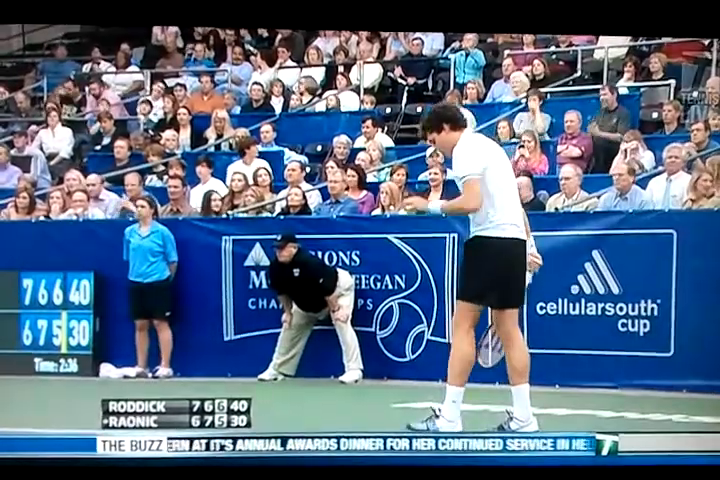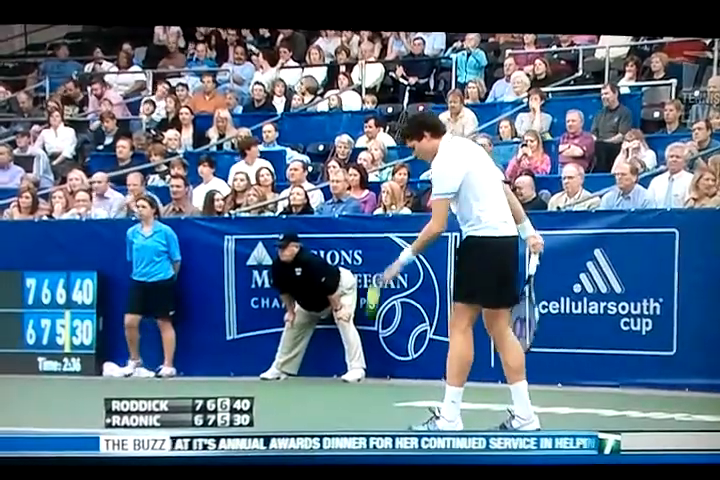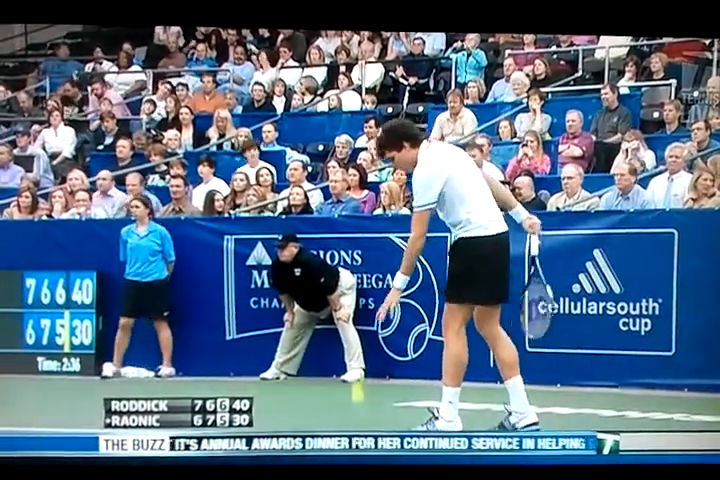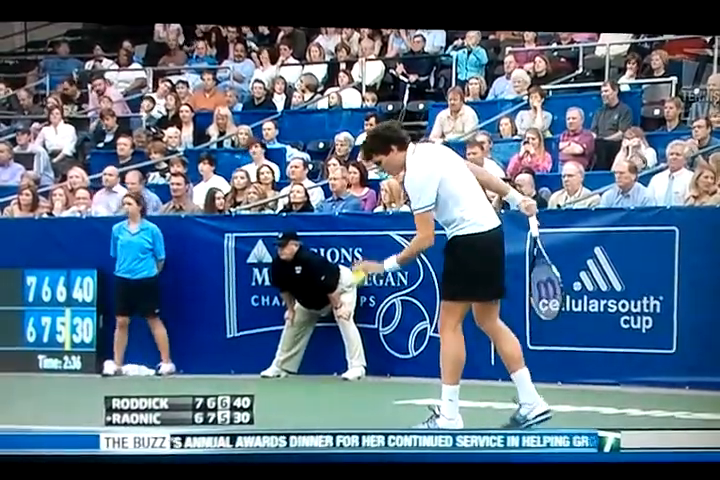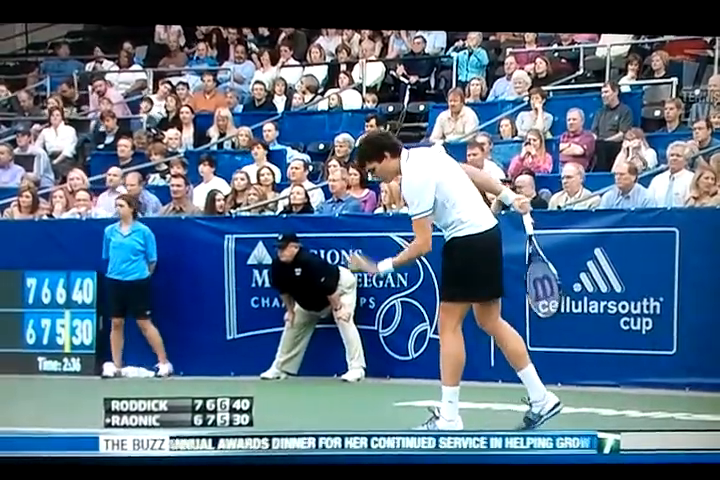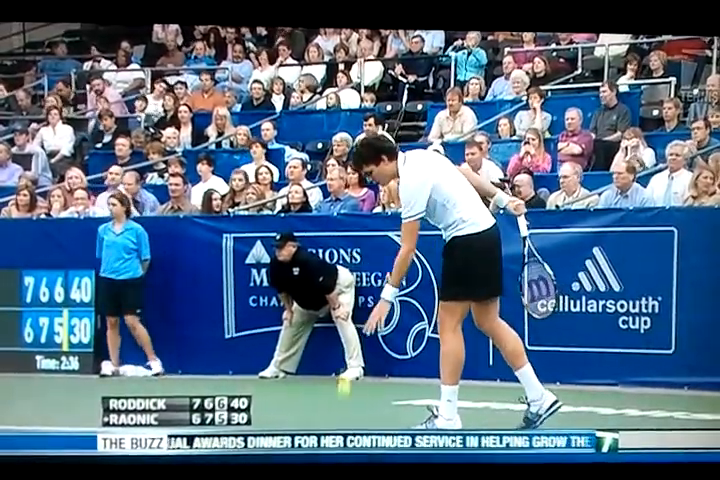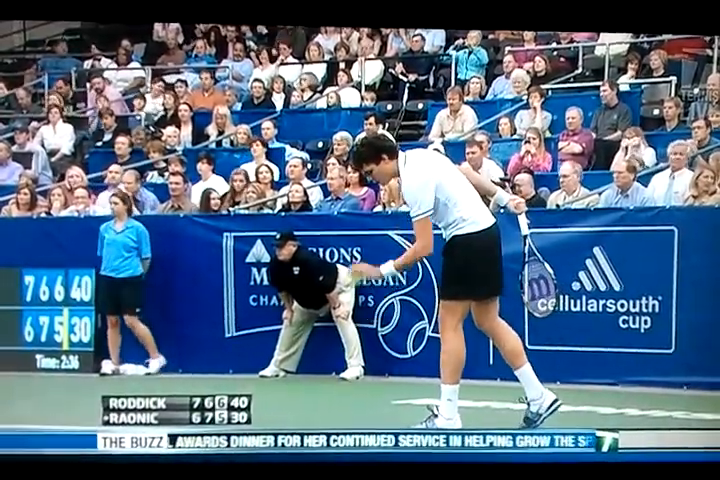
dt=0.2s
person 1, frame 1
left shoulder: (465, 151)
right shoulder: (486, 145)
left elbow: (472, 203)
left wrist: (432, 205)
right wrist: (528, 244)
left hip: (489, 241)
right hip: (512, 240)
left knee: (462, 325)
right knee: (508, 330)
left ankle: (449, 418)
right ankle: (523, 419)
person 1, frame 2
left shoulder: (445, 161)
right shoulder: (467, 147)
left elbow: (437, 224)
right elbow: (504, 190)
left wrist: (406, 257)
right wrist: (527, 230)
left hip: (483, 242)
right hip: (505, 238)
left knee: (460, 326)
right knee: (500, 328)
left ankle: (449, 417)
right ankle: (523, 415)
person 1, frame 3
left shoulder: (425, 171)
right shoulder: (445, 150)
left elbow: (417, 238)
right elbow: (491, 183)
left wrist: (398, 285)
right wrist: (522, 215)
left hip: (474, 243)
right hip: (495, 236)
left knee: (453, 326)
right knee: (488, 326)
left ankle: (448, 419)
right ankle: (522, 412)
person 1, frame 4
left shoulder: (417, 173)
right shoulder: (431, 150)
left elbow: (425, 239)
right elbow: (479, 173)
left wrist: (387, 265)
right wrist: (516, 198)
left hip: (468, 240)
right hip: (488, 232)
left knee: (449, 324)
right knee: (489, 322)
left ankle: (448, 417)
right ankle: (531, 403)
person 1, frame 5
left shoulder: (414, 179)
right shoulder: (425, 153)
left elbow: (422, 245)
right elbow: (473, 172)
left wrist: (382, 267)
right wrist: (509, 197)
left hip: (467, 241)
right hip: (486, 232)
left knee: (449, 326)
right knee: (491, 322)
left ankle: (448, 417)
right ankle: (540, 398)
person 1, frame 6
left shoulder: (411, 182)
right shoulder: (420, 156)
left elbow: (408, 249)
right elbow: (467, 174)
left wrist: (386, 298)
right wrist: (503, 199)
left hip: (468, 240)
right hip: (485, 232)
left knee: (448, 325)
right knee: (489, 322)
left ankle: (447, 416)
right ankle: (538, 397)
person 1, frame 7
left shoulder: (414, 182)
right shoulder: (420, 156)
left elbow: (424, 247)
right elbow: (466, 172)
left wrist: (382, 271)
right wrist: (502, 197)
left hip: (468, 239)
right hip: (484, 232)
left knee: (450, 324)
right knee: (488, 321)
left ankle: (447, 417)
right ankle: (538, 397)
person 2, frame 1
left shoulder: (162, 232)
right shoulder: (129, 232)
left elbow: (173, 260)
right elbow: (128, 258)
left wrist: (165, 277)
right wrist: (138, 273)
left hip: (159, 283)
right hip: (136, 283)
left knee: (161, 324)
right knee: (140, 326)
left ankle: (165, 366)
right ankle: (142, 367)
person 2, frame 2
left shoulder: (166, 231)
right shoulder: (131, 233)
left elbow: (176, 258)
right elbow: (131, 259)
left wrist: (168, 274)
right wrist: (140, 272)
left hip: (162, 283)
right hip: (139, 282)
left knee: (164, 324)
right knee: (129, 322)
left ankle: (168, 366)
right ankle: (134, 360)
person 2, frame 3
left shoulder: (160, 232)
right shoulder: (125, 232)
left elbow: (170, 259)
right elbow: (125, 258)
left wrist: (162, 275)
right wrist: (134, 271)
left hip: (156, 284)
right hip: (132, 283)
left knee: (161, 324)
right knee: (124, 324)
left ankle: (167, 366)
right ankle: (116, 366)
person 2, frame 4
left shoulder: (152, 229)
right shoulder: (117, 229)
left elbow: (160, 258)
right elbow: (115, 255)
right wrist: (124, 268)
left hip: (146, 281)
right hip: (122, 280)
left knee: (154, 322)
right knee: (121, 322)
left ankle: (167, 362)
right ankle: (117, 364)
person 2, frame 5
left shoulder: (144, 231)
right shoulder: (109, 231)
left elbow: (152, 260)
right elbow: (107, 256)
right wrist: (116, 271)
left hip: (138, 282)
right hip: (114, 282)
left knee: (144, 324)
right knee: (116, 324)
left ankle: (164, 362)
right ankle: (116, 366)
person 2, frame 6
left shoulder: (137, 230)
right shoulder: (103, 230)
left elbow: (145, 258)
right elbow: (101, 256)
left wrist: (136, 274)
right wrist: (110, 269)
left hip: (130, 281)
right hip: (107, 280)
left knee: (132, 322)
right knee: (112, 323)
left ankle: (153, 359)
right ankle: (114, 364)
person 2, frame 7
left shoulder: (138, 228)
right shoulder: (104, 228)
left elbow: (146, 257)
right elbow: (102, 254)
left wrist: (137, 273)
right wrist: (110, 268)
left hip: (130, 279)
right hip: (108, 279)
left knee: (132, 321)
right knee: (112, 322)
left ankle: (156, 357)
right ankle: (114, 363)
person 3, frame 1
left shoulder: (308, 262)
right shoulder: (275, 267)
left elbow: (326, 288)
right elbow: (282, 291)
left wrist: (335, 310)
right wrist: (288, 311)
right hip: (307, 303)
left knee: (342, 323)
right knee: (290, 327)
left ankle: (354, 370)
right ankle: (277, 369)
person 3, frame 2
left shoulder: (310, 261)
right shoulder: (278, 266)
left elbow: (329, 287)
right elbow: (284, 290)
left wrist: (338, 308)
right wrist: (290, 311)
right hip: (310, 301)
left knee: (344, 323)
right knee: (293, 326)
left ankle: (356, 369)
right ankle: (280, 368)
person 3, frame 3
left shoulder: (309, 262)
right shoulder: (277, 266)
left elbow: (328, 287)
right elbow: (283, 290)
left wrist: (337, 309)
right wrist: (290, 311)
right hip: (309, 301)
left knee: (344, 322)
right knee: (292, 326)
left ankle: (356, 369)
right ankle: (280, 368)
person 3, frame 4
left shoulder: (309, 260)
right shoulder: (278, 264)
left elbow: (328, 286)
right elbow: (284, 288)
left wrist: (338, 306)
right wrist: (290, 309)
right hip: (310, 299)
left knee: (345, 320)
right knee: (293, 324)
left ankle: (357, 367)
right ankle: (281, 366)
person 3, frame 5
left shoulder: (309, 261)
right shoulder: (277, 266)
left elbow: (328, 288)
right elbow: (284, 290)
left wrist: (337, 308)
right wrist: (290, 310)
right hip: (309, 301)
left knee: (344, 321)
right knee: (293, 325)
left ankle: (356, 368)
right ankle: (280, 368)
person 3, frame 6
left shoulder: (307, 260)
right shoulder: (275, 266)
left elbow: (326, 287)
right elbow: (282, 289)
left wrist: (336, 307)
right wrist: (288, 309)
right hip: (308, 299)
left knee: (343, 320)
right knee: (291, 324)
left ankle: (355, 367)
right ankle: (278, 366)
person 3, frame 7
left shoulder: (307, 259)
right shoulder: (275, 265)
left elbow: (326, 286)
right elbow: (283, 288)
left wrist: (336, 306)
right wrist: (289, 308)
right hip: (308, 299)
left knee: (343, 320)
right knee: (291, 324)
left ankle: (355, 366)
right ankle: (278, 366)
